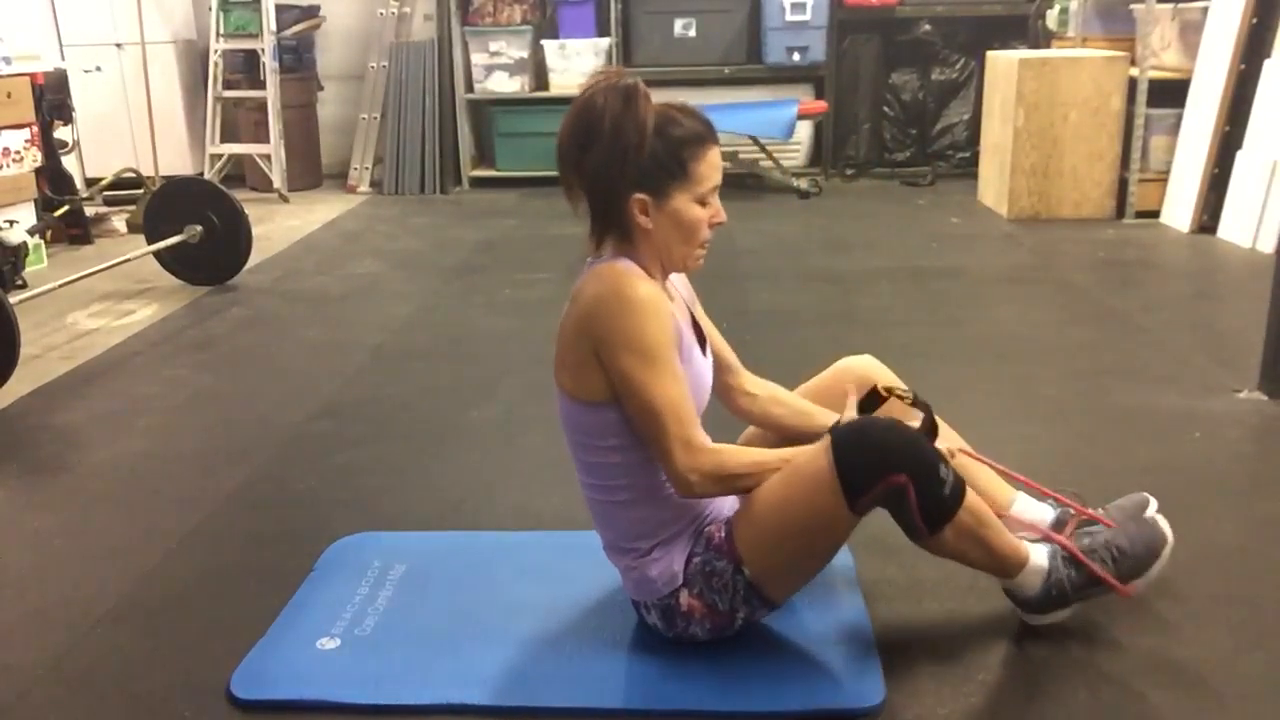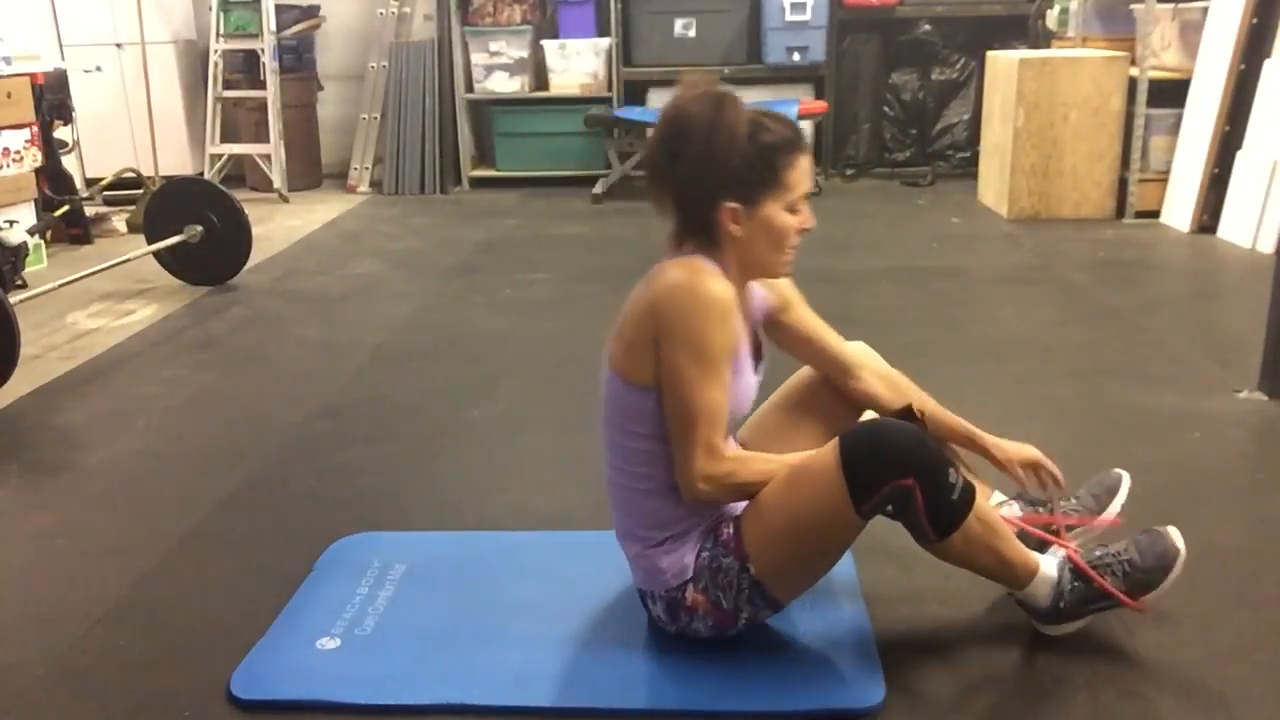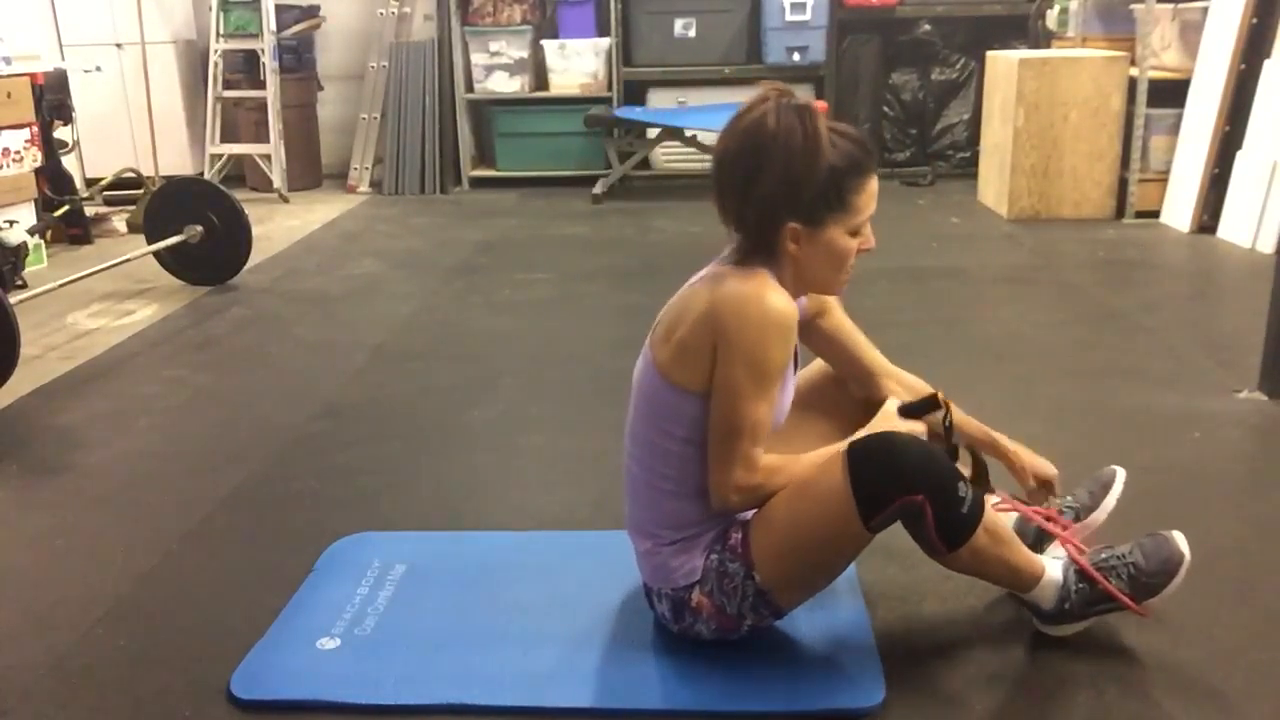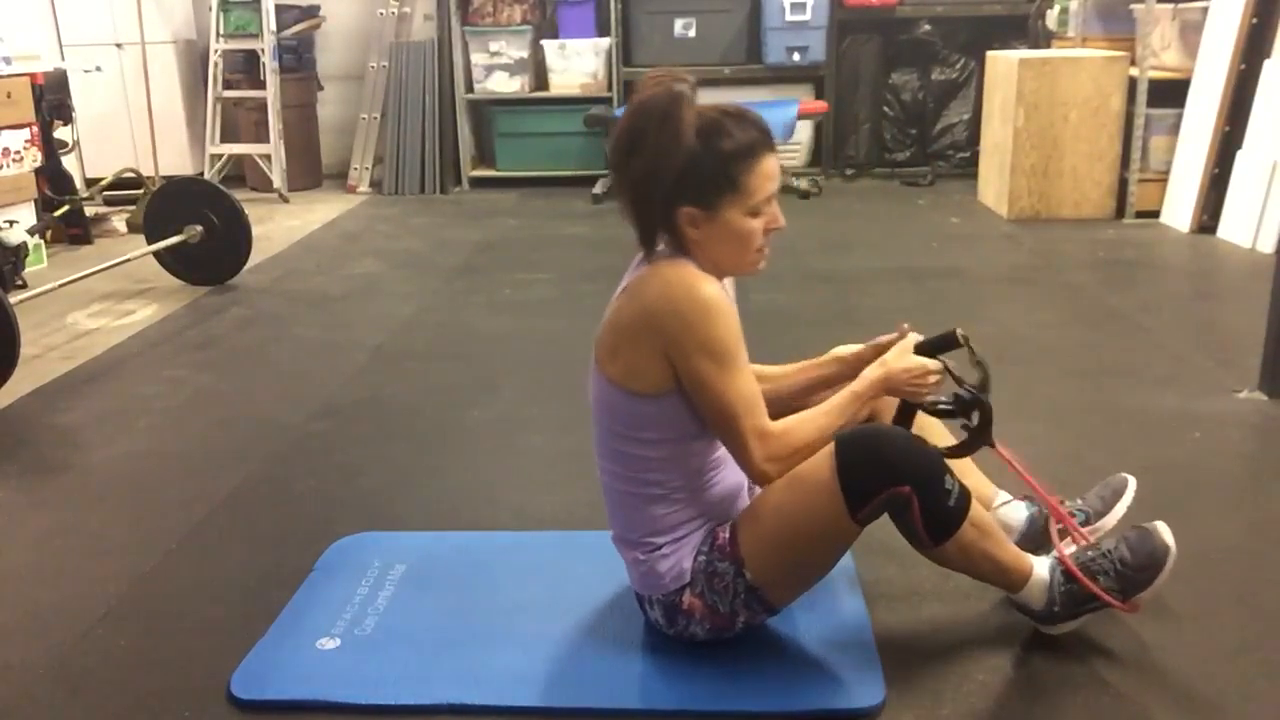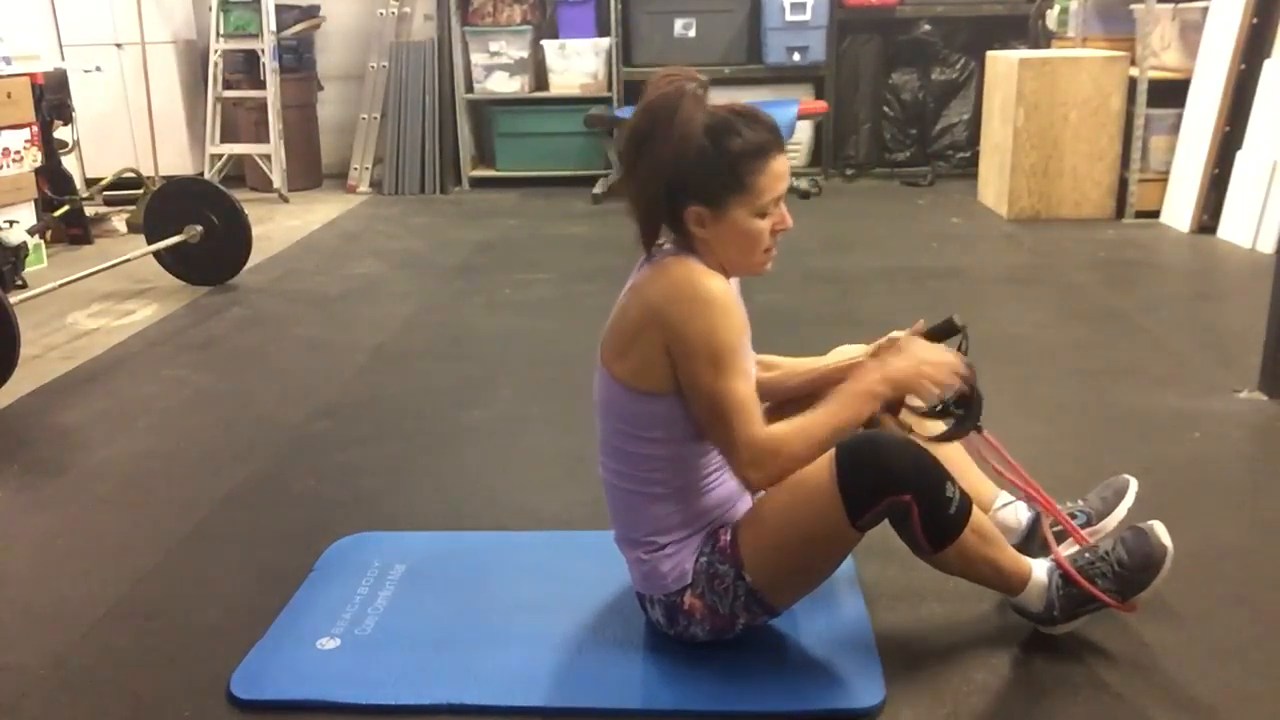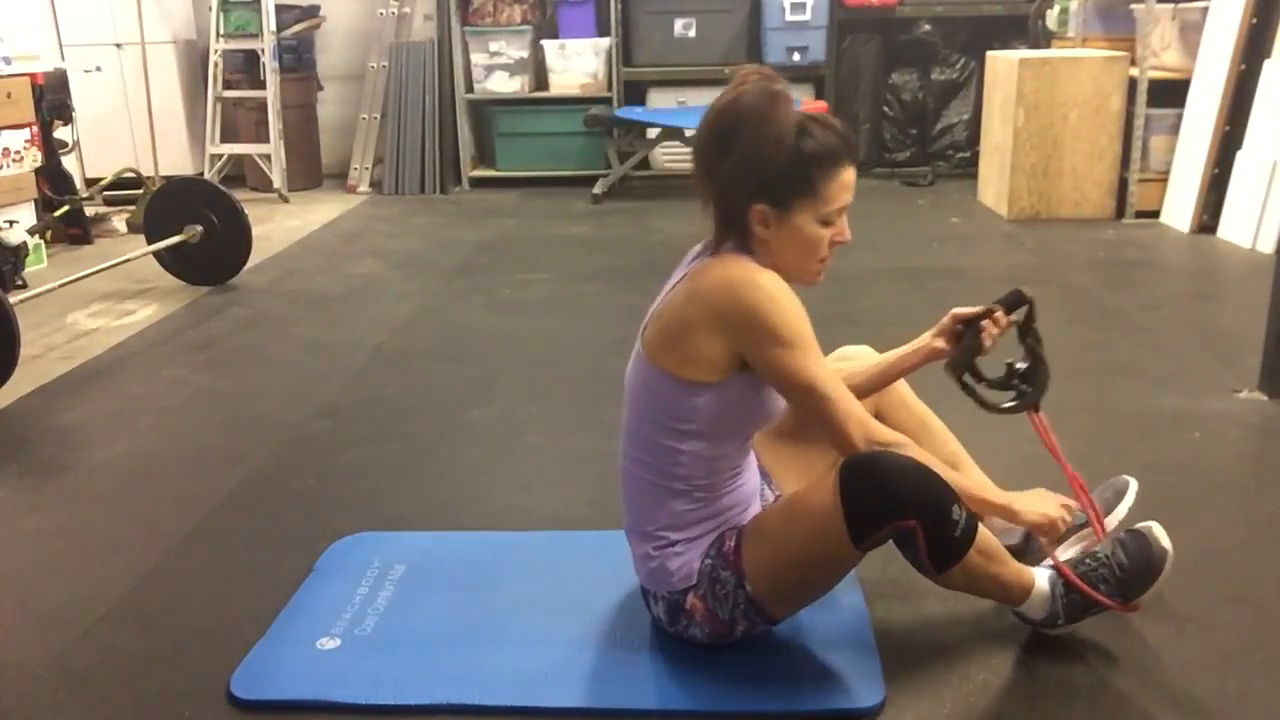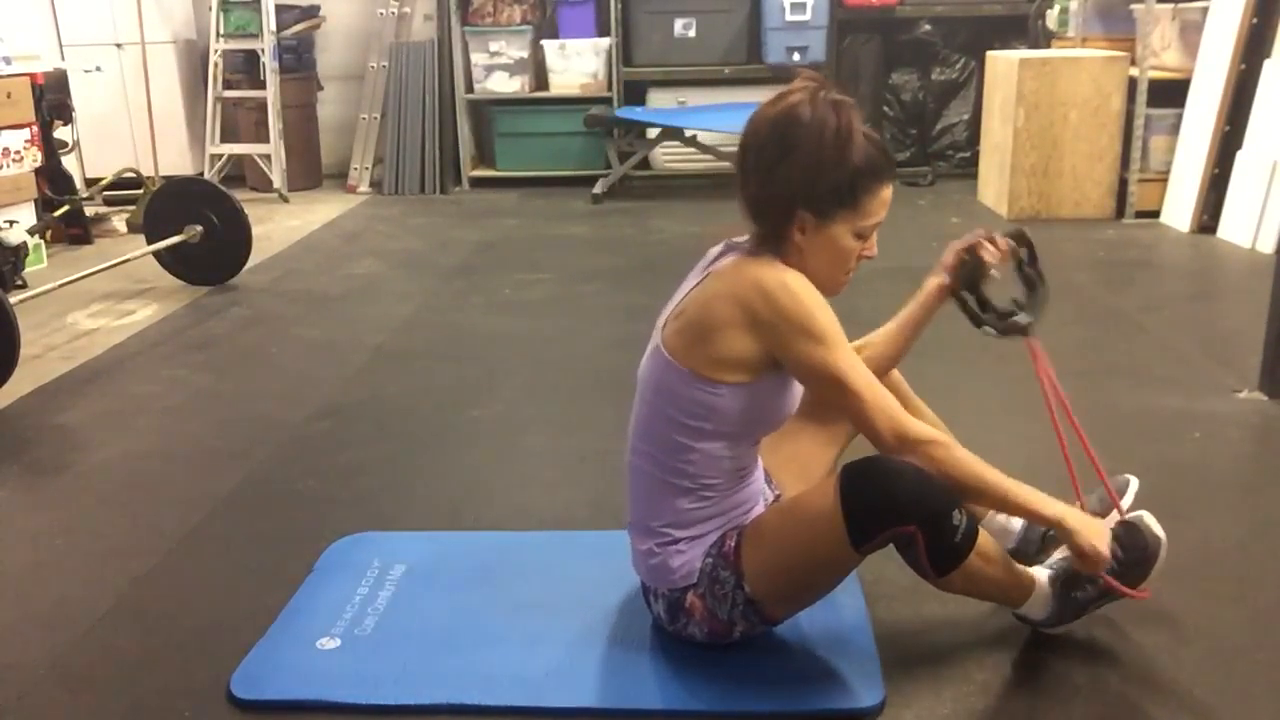
dt=0.4s
person 1, frame 1
left shoulder: (652, 277)
right shoulder: (624, 296)
left elbow: (742, 389)
right elbow: (692, 466)
left wrist: (851, 433)
right wrist: (847, 452)
left hip: (700, 533)
right hip: (687, 586)
left knee: (861, 377)
right knee: (881, 453)
left ankle: (1039, 524)
right ankle: (1041, 578)
person 1, frame 2
left shoulder: (743, 278)
right shoulder: (697, 294)
left elbow: (864, 379)
right elbow: (703, 473)
left wrist: (987, 445)
right wrist: (833, 462)
left hip: (710, 530)
right hip: (695, 582)
left knee: (856, 362)
right knee: (889, 453)
left ankle: (1010, 521)
right ankle: (1050, 589)
person 1, frame 3
left shoulder: (764, 274)
right shoulder: (760, 306)
left elbow: (884, 383)
right elbow: (736, 482)
left wrist: (1003, 448)
right wrist: (867, 444)
left hip: (710, 535)
right hip: (702, 586)
left knee: (865, 371)
right knee: (899, 465)
left ankle: (1007, 529)
right ankle: (1054, 591)
person 1, frame 4
left shoulder: (676, 269)
right shoulder: (687, 296)
left elbow: (740, 390)
right elbow: (764, 454)
left wrist: (857, 364)
right wrist: (875, 381)
left hip: (706, 525)
right hip: (694, 586)
left knee: (863, 379)
right knee: (883, 458)
left ankle: (1018, 524)
right ankle: (1045, 590)
person 1, frame 5
left shoulder: (679, 266)
right shoulder: (692, 295)
left elbow: (752, 378)
right elbow: (759, 456)
left wrist: (870, 367)
right wrist: (876, 383)
left hip: (710, 522)
right hip: (695, 585)
left knee: (857, 370)
right knee: (884, 462)
left ankle: (1019, 526)
right ankle: (1043, 591)
person 1, frame 6
left shoulder: (726, 262)
right shoulder: (746, 291)
left elbow: (823, 392)
right elbow: (857, 440)
left wrist: (928, 348)
right wrist: (1001, 503)
left hip: (724, 513)
right hip: (701, 586)
left knee: (856, 365)
right knee: (892, 484)
left ankle: (1031, 531)
right ankle: (1043, 597)
person 1, frame 7
left shoulder: (743, 263)
right shoulder: (773, 290)
left elbow: (846, 379)
right elbow: (903, 437)
left wrist: (936, 290)
right wrist: (1053, 513)
left hip: (719, 523)
right hip: (699, 585)
left knee: (867, 384)
right knee: (893, 490)
left ankle: (1022, 531)
right ankle: (1041, 595)
